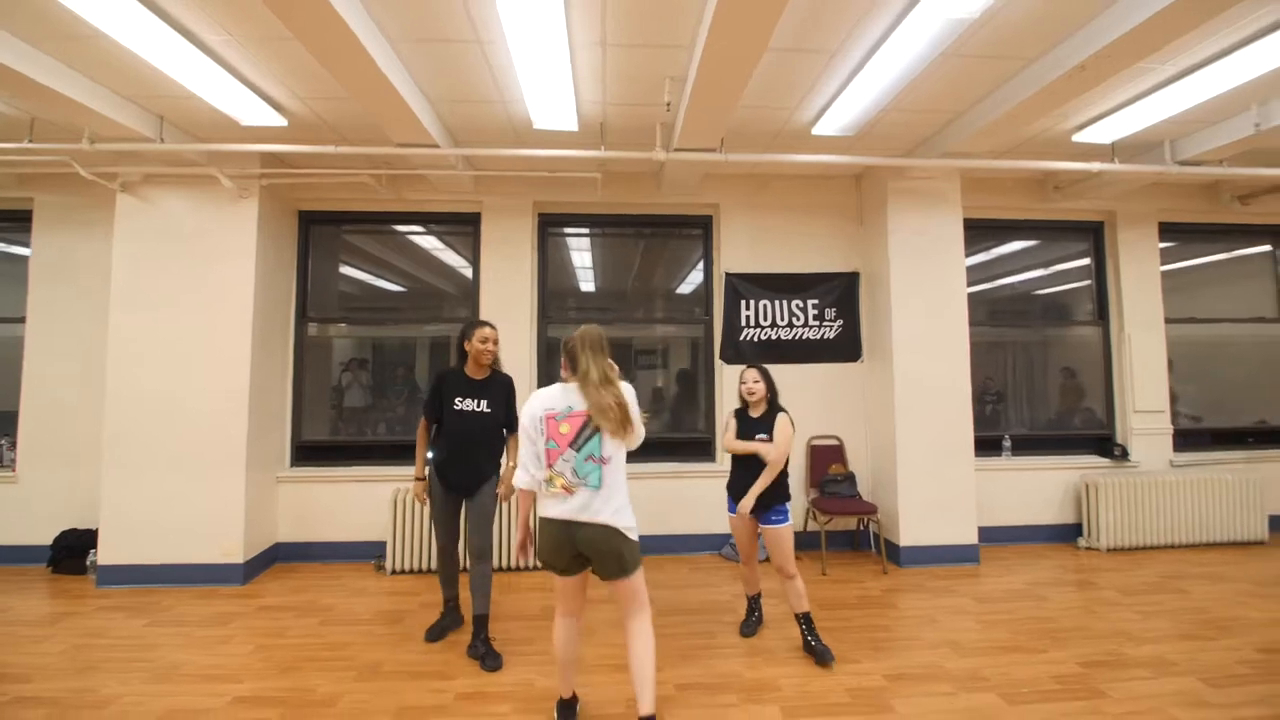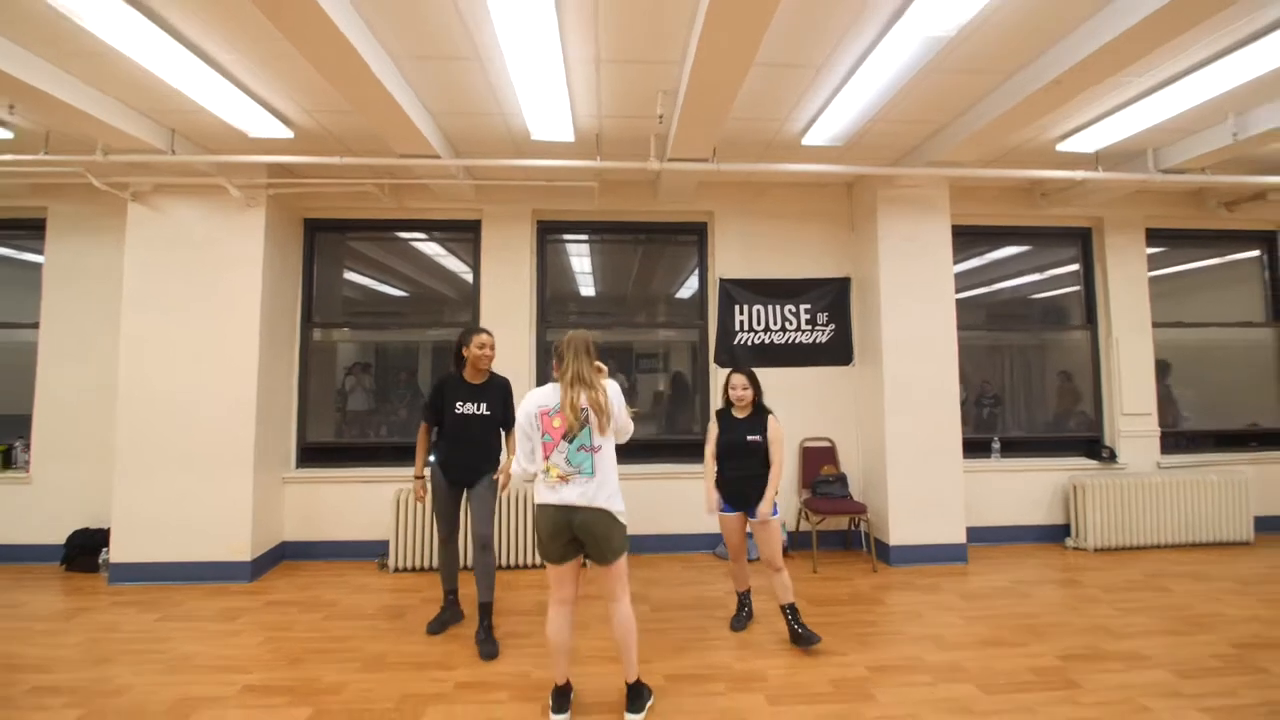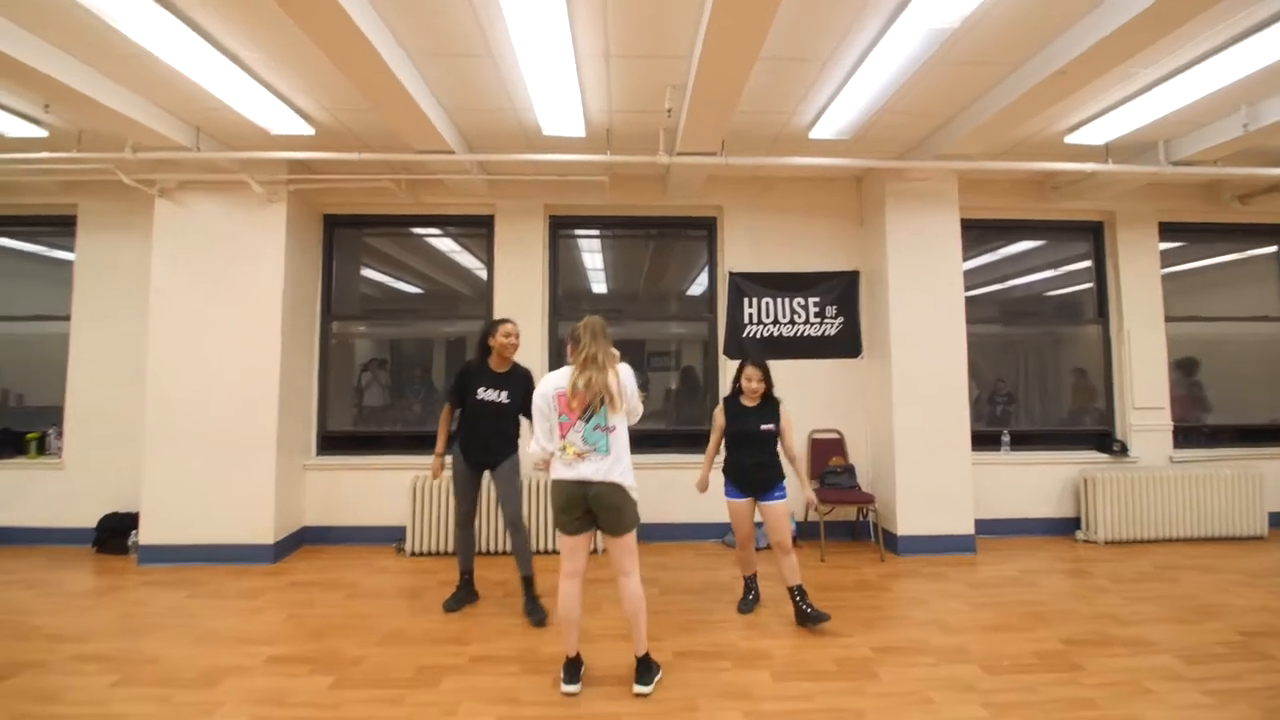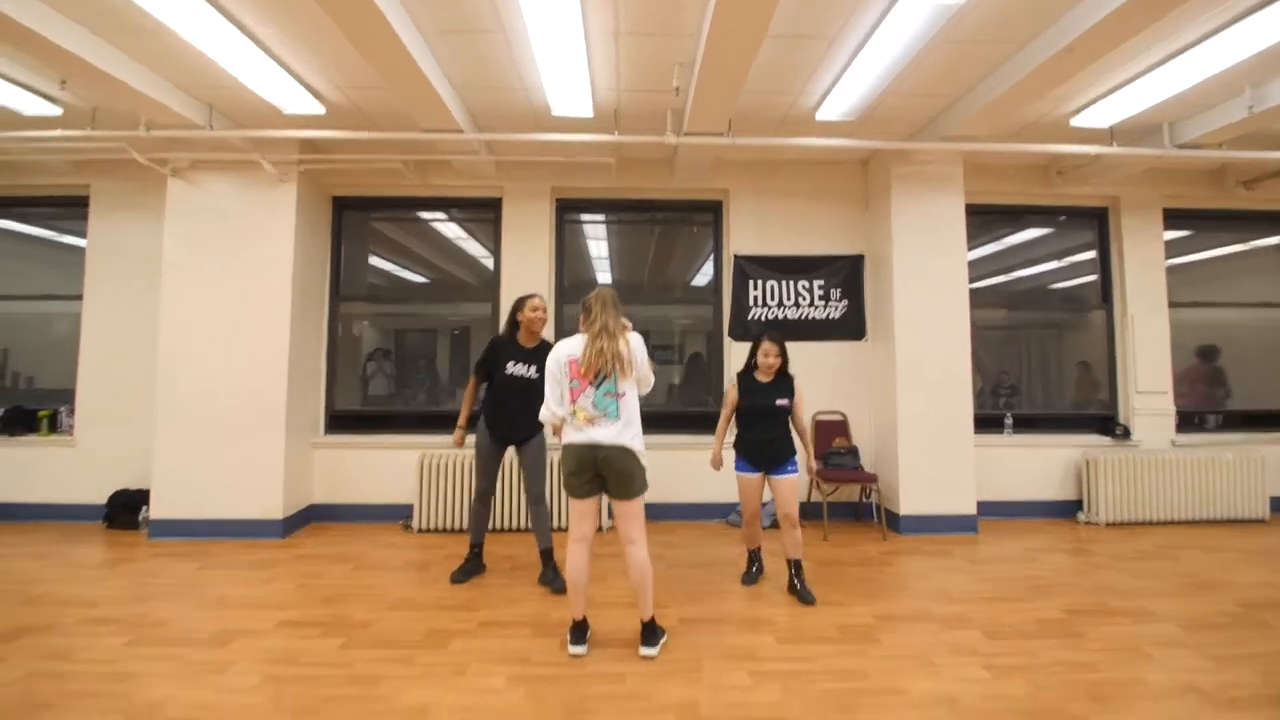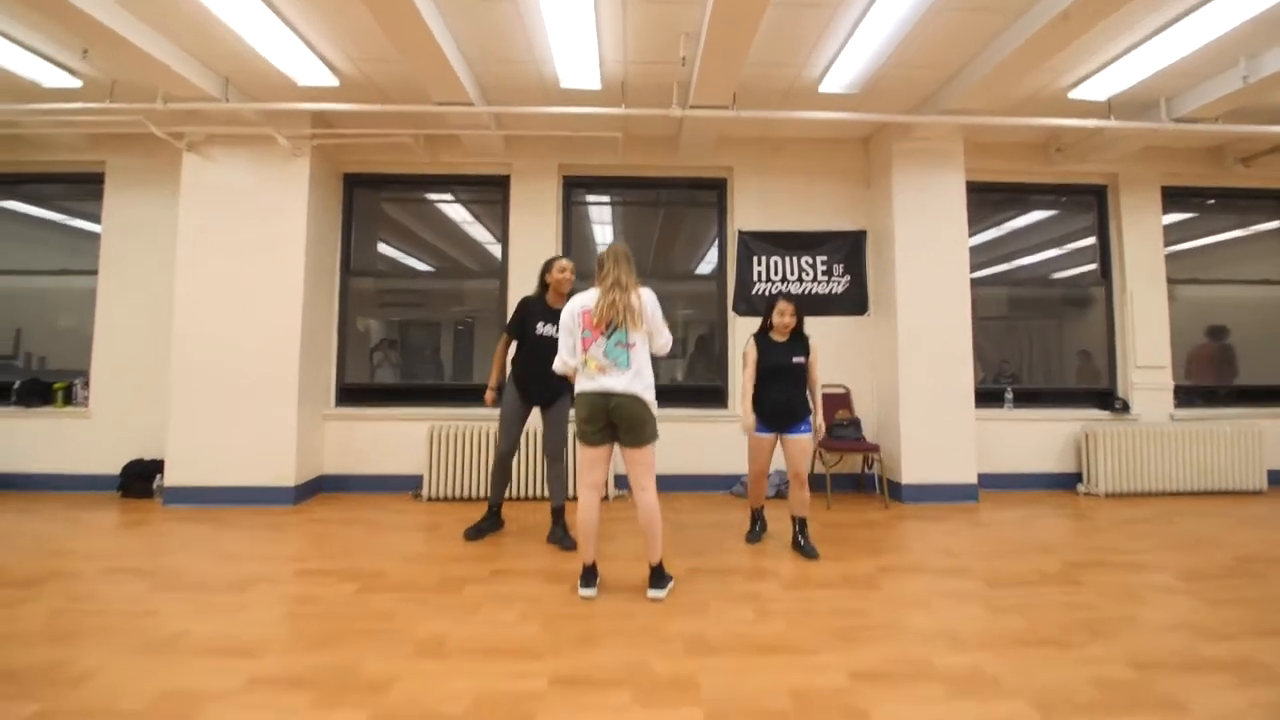
dt=0.2s
person 1, frame 1
left shoulder: (539, 401)
right shoulder: (621, 396)
left elbow: (527, 476)
right elbow: (633, 439)
left wrist: (523, 528)
left hip: (556, 524)
right hip: (608, 522)
left knee: (568, 613)
right knee: (637, 614)
person 1, frame 2
left shoulder: (533, 400)
right shoulder: (608, 392)
left elbow: (524, 467)
right elbow: (624, 433)
left hip: (551, 511)
right hip: (599, 509)
left knee: (561, 603)
right knee: (618, 599)
person 1, frame 3
left shoulder: (549, 383)
right shoulder: (621, 374)
left elbow: (541, 448)
right elbow: (634, 415)
left hip: (567, 486)
right hip: (612, 484)
left knee: (571, 575)
right knee: (627, 574)
left ankle: (571, 668)
right ankle: (643, 667)
person 1, frame 4
left shoulder: (562, 350)
right shoulder: (632, 343)
left elbow: (553, 413)
right elbow: (645, 385)
left wrist: (561, 427)
left hip: (578, 450)
right hip: (621, 449)
left knee: (579, 539)
right knee: (633, 540)
left ankle: (578, 630)
right ankle: (648, 630)
person 1, frame 5
left shoulder: (577, 304)
right shoulder: (644, 299)
left elbow: (565, 364)
right elbow: (662, 346)
left hip: (591, 399)
right hip: (633, 398)
left knee: (590, 487)
right knee: (644, 487)
left ankle: (588, 574)
right ankle: (656, 574)
person 2, frame 1
left shoulder: (503, 384)
right shoulder: (445, 380)
left elbow: (512, 431)
right elbow: (425, 426)
left wrist: (511, 468)
right wrist: (419, 474)
left hip: (485, 478)
right hip: (444, 475)
left knee: (480, 552)
right knee: (445, 547)
left ankle: (480, 637)
right ankle: (451, 610)
person 2, frame 2
left shoulder: (500, 386)
right shoulder: (445, 384)
left elbow: (510, 429)
right elbow: (426, 429)
left wrist: (510, 462)
right wrist: (419, 473)
left hip: (484, 473)
right hip: (445, 472)
left knee: (483, 540)
right knee: (447, 538)
left ankle: (485, 626)
right ankle: (451, 605)
person 2, frame 3
left shoulder: (522, 377)
right shoulder: (470, 370)
left elbow: (533, 417)
right elbow: (448, 410)
right wrist: (439, 453)
left hip: (505, 455)
right hip: (466, 453)
left knee: (514, 520)
right knee: (464, 519)
left ankle: (530, 595)
right ankle: (466, 585)
person 2, frame 4
left shoulder: (548, 352)
right shoulder: (499, 345)
right elbow: (475, 383)
right wrist: (461, 425)
left hip: (531, 431)
right hip: (492, 427)
left knee: (537, 495)
right knee: (483, 492)
left ankle: (548, 566)
right ankle: (475, 557)
person 2, frame 5
right shoulder: (529, 305)
right elbow: (505, 343)
right wrist: (492, 385)
left hip: (557, 392)
right hip: (520, 387)
left knee: (556, 455)
right knee: (505, 450)
left ankle: (559, 525)
right ankle: (493, 515)
person 3, frame 1
left shoulder: (780, 418)
right shoulder: (736, 416)
left elbow: (776, 464)
right elbow: (728, 444)
left wrist: (752, 496)
right wrist: (758, 447)
left hip: (772, 501)
right hip: (738, 497)
left knee: (787, 569)
right knee: (746, 559)
left ankle: (809, 633)
right ankle: (754, 610)
person 3, frame 2
left shoulder: (767, 420)
right shoulder: (719, 419)
left elbow: (776, 463)
right elbow: (709, 457)
left wrist: (768, 500)
right wrist: (710, 490)
left hip: (759, 497)
right hip: (729, 496)
left knee: (774, 562)
right knee: (736, 555)
left ankle: (795, 624)
right ankle: (744, 605)
person 3, frame 3
left shoulder: (776, 408)
right shoulder: (725, 407)
left elbow: (789, 448)
right elbow: (714, 443)
left wrist: (805, 485)
right wrist: (704, 475)
left hip: (771, 484)
right hip: (737, 484)
left knee: (783, 544)
right knee: (744, 541)
left ankle: (802, 605)
right ankle: (751, 589)
person 3, frame 4
left shoulder: (789, 384)
right shoulder: (740, 382)
left elbow: (799, 422)
right elbow: (726, 417)
left wrist: (810, 455)
right wrist: (717, 449)
left hip: (783, 459)
right hip: (749, 458)
left knee: (790, 518)
right knee: (750, 516)
left ankle: (796, 578)
right ankle: (754, 562)
person 3, frame 5
left shoulder: (804, 344)
right shoulder: (756, 343)
left elbow: (813, 382)
right elbow: (748, 378)
left wrist: (818, 414)
right wrist: (747, 412)
left hip: (797, 419)
right hip: (764, 418)
left knee: (799, 477)
right knee: (757, 475)
left ankle: (800, 534)
right ankle: (757, 520)
